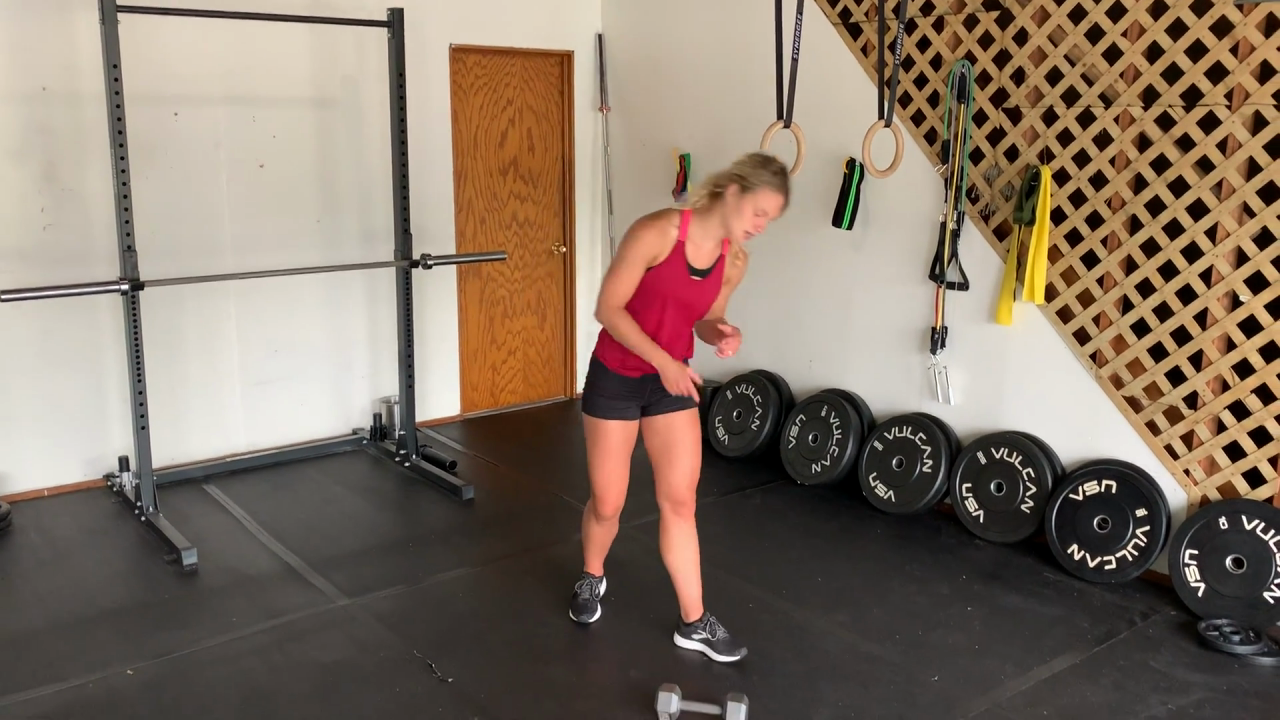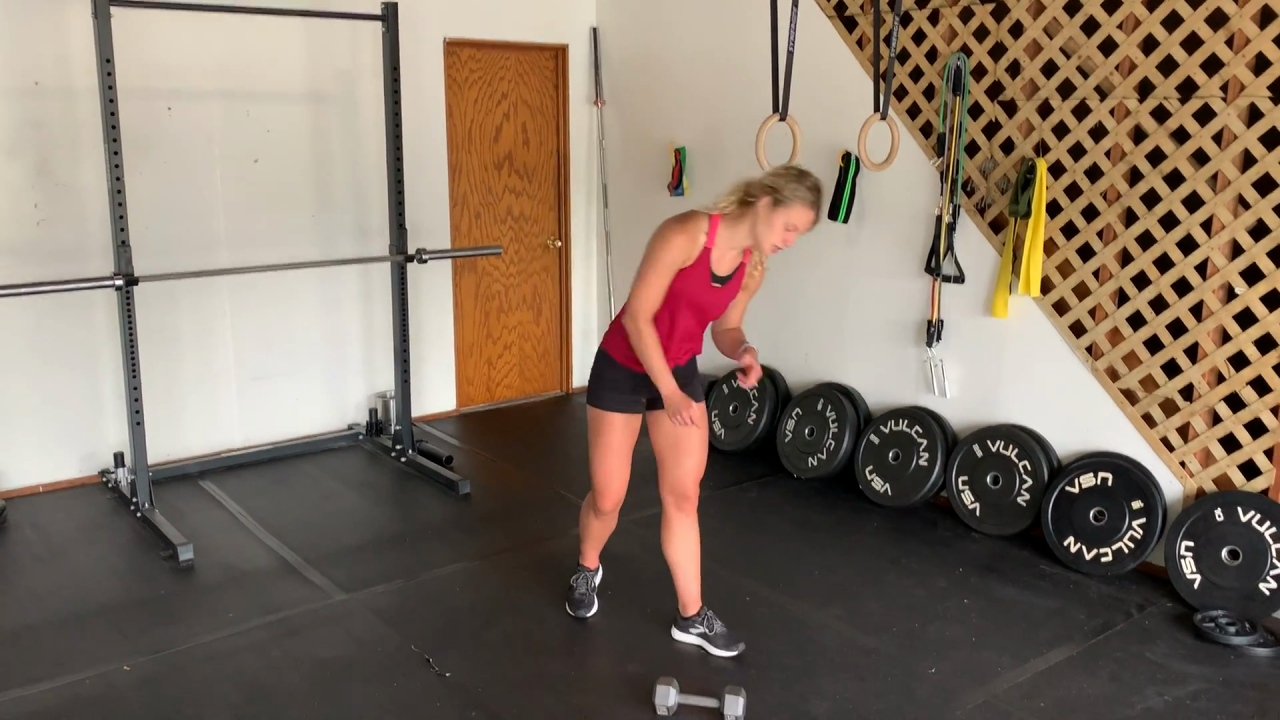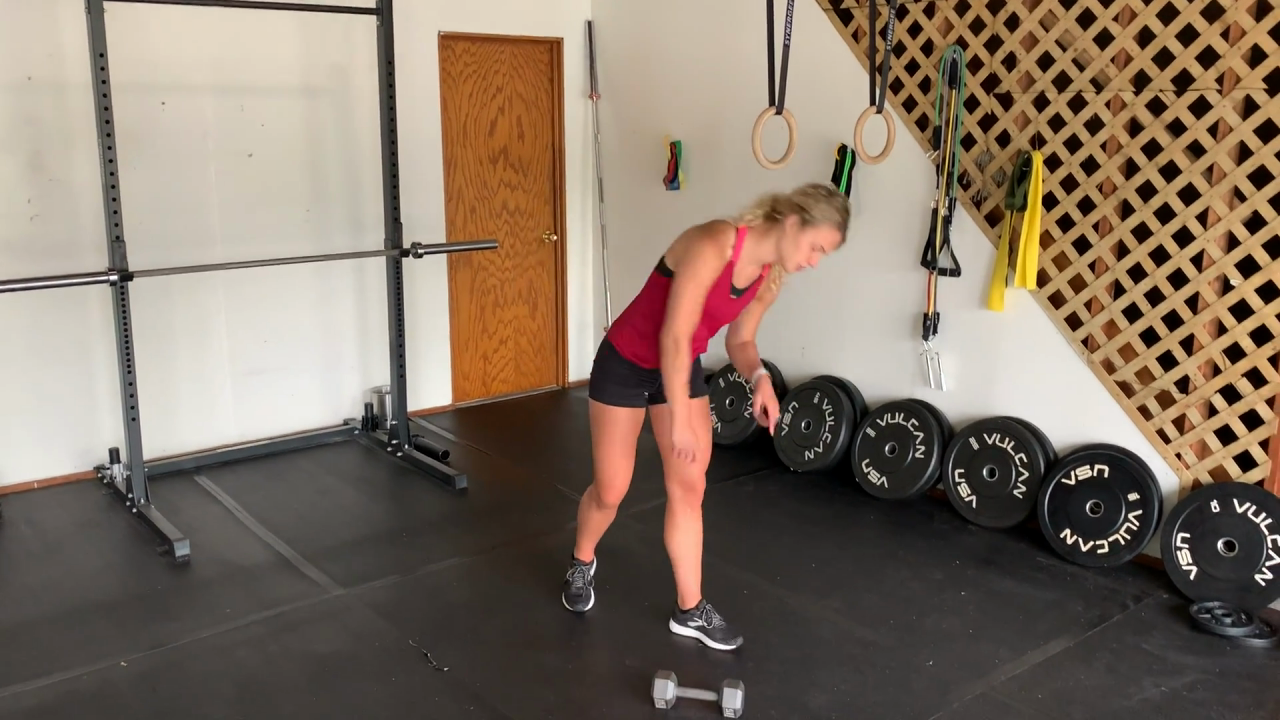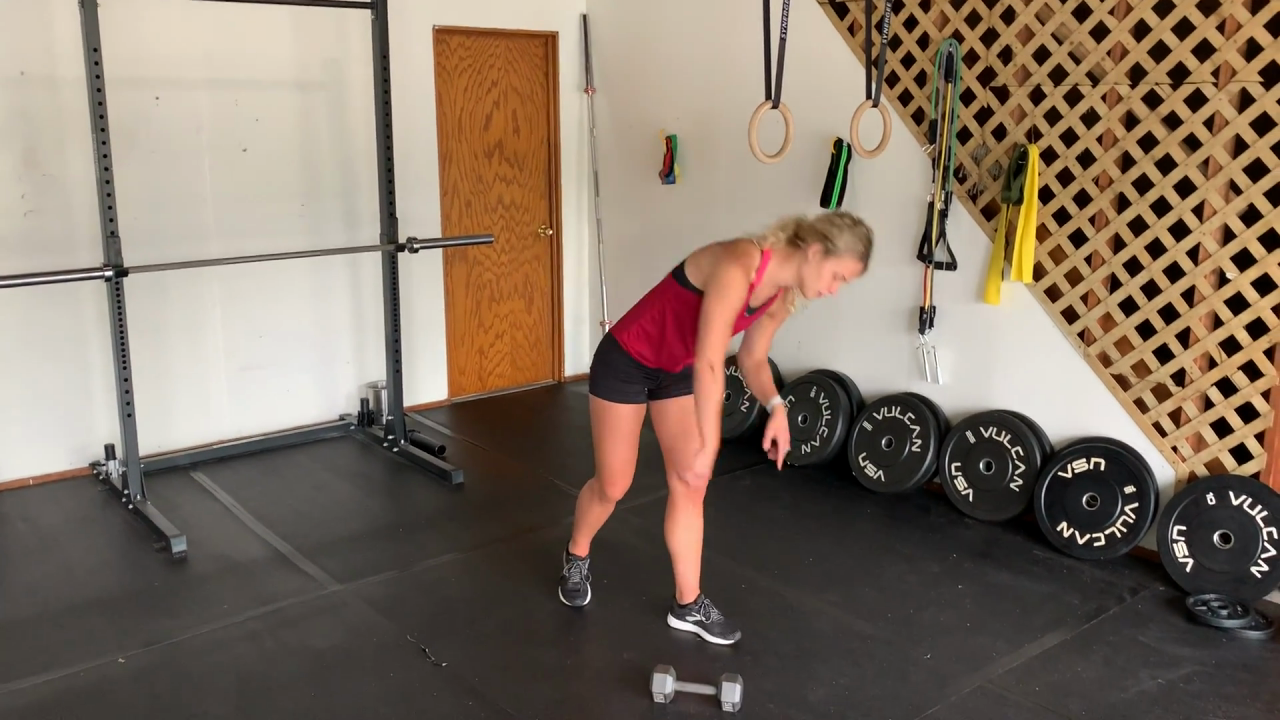
dt=0.1s
person 1, frame 1
left shoulder: (735, 260)
right shoulder: (656, 231)
right elbow: (608, 308)
left wrist: (721, 333)
right wrist: (662, 361)
left hip: (672, 379)
right hip: (615, 378)
left knee: (679, 501)
right knee: (607, 502)
left ankle: (694, 621)
right ankle: (591, 578)
person 1, frame 2
left shoulder: (754, 266)
right shoulder: (685, 235)
right elbow: (637, 316)
left wrist: (744, 354)
right wrist: (667, 392)
left hip: (681, 371)
right hip: (622, 369)
left knee: (683, 495)
right knee: (607, 497)
left ankle: (690, 615)
right ankle: (586, 571)
person 1, frame 3
left shoulder: (769, 277)
right shoulder: (711, 246)
left elbow: (739, 341)
right elbow: (675, 336)
left wrist: (759, 377)
right wrist: (680, 424)
left hip: (682, 367)
right hip: (625, 362)
left knee: (689, 485)
right knee: (610, 490)
left ankle: (690, 609)
right ankle: (582, 562)
person 1, frame 4
left shoulder: (782, 293)
right shoulder: (736, 268)
left elbow: (752, 359)
right elbow: (710, 365)
left wrist: (775, 408)
right wrist: (706, 448)
left hip: (678, 367)
right hip: (625, 361)
left knee: (690, 482)
right knee: (612, 484)
left ankle: (687, 603)
right ankle: (576, 557)
